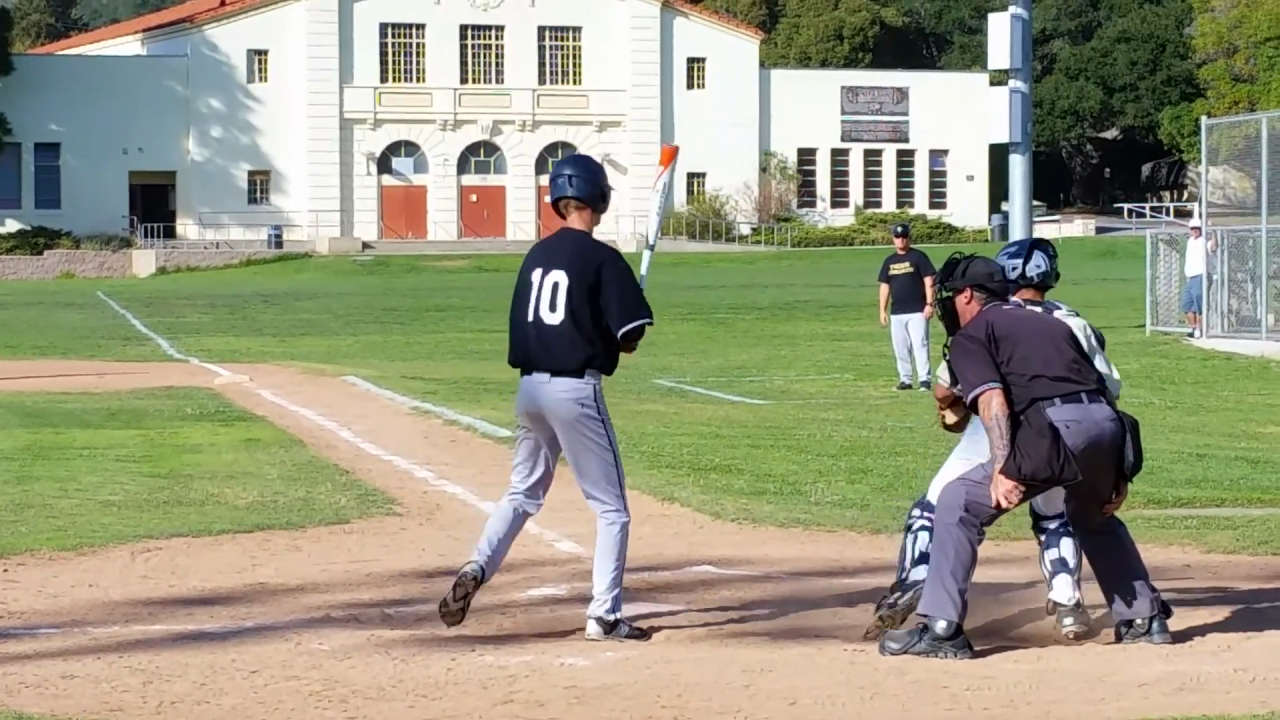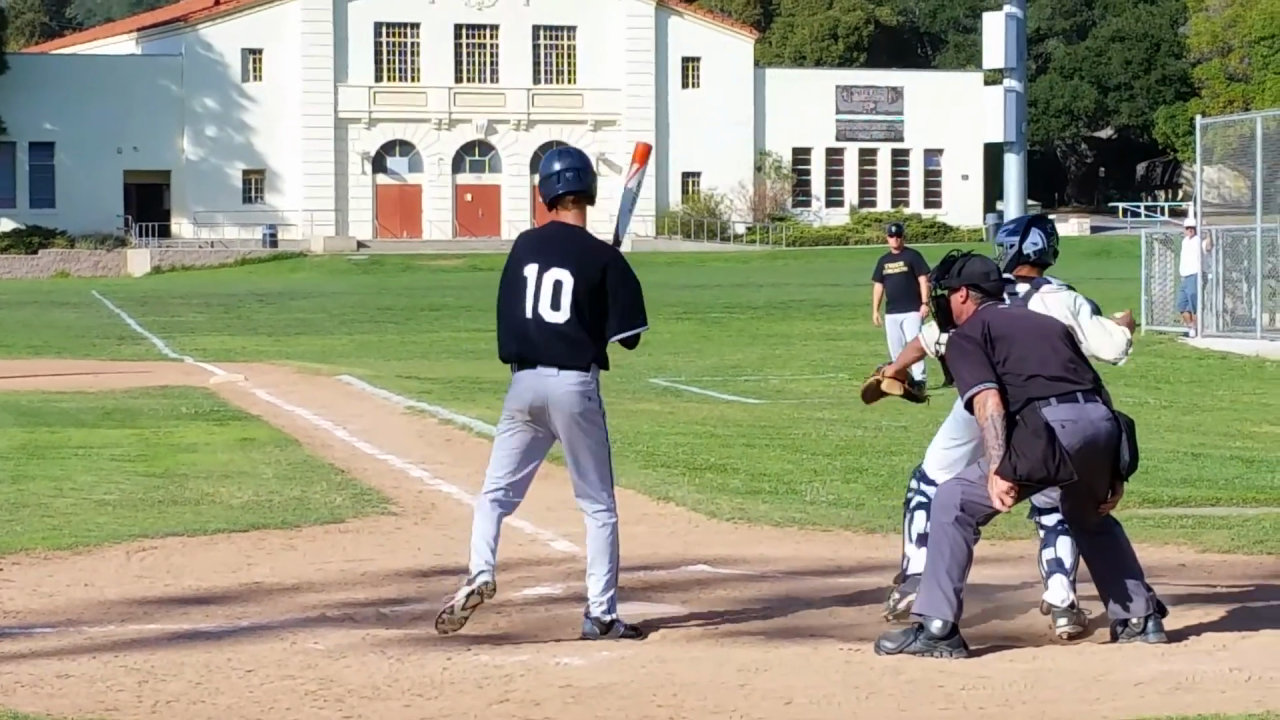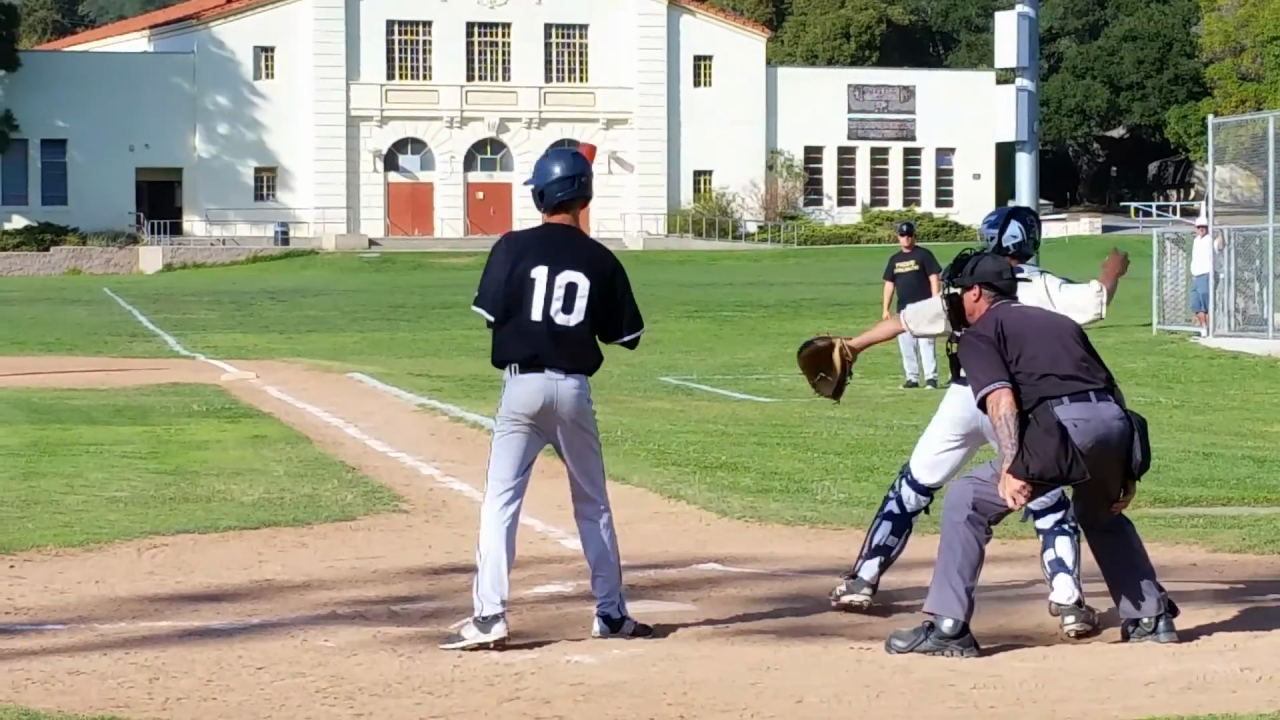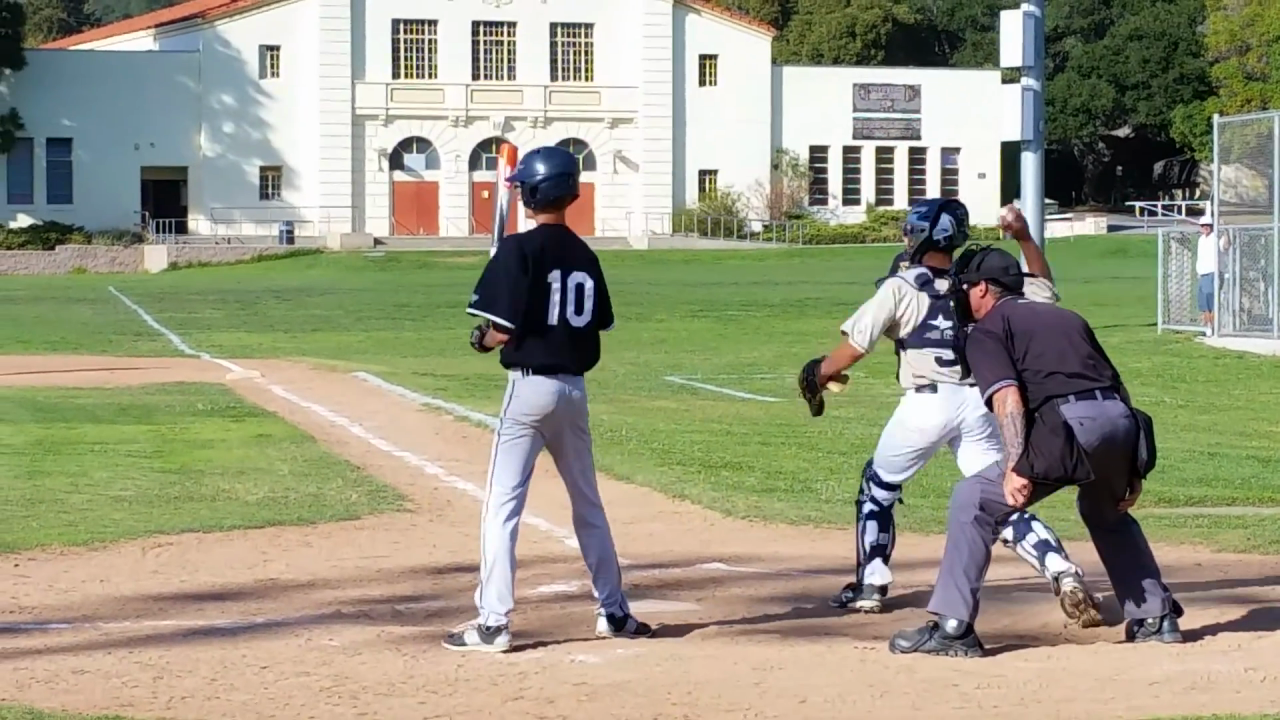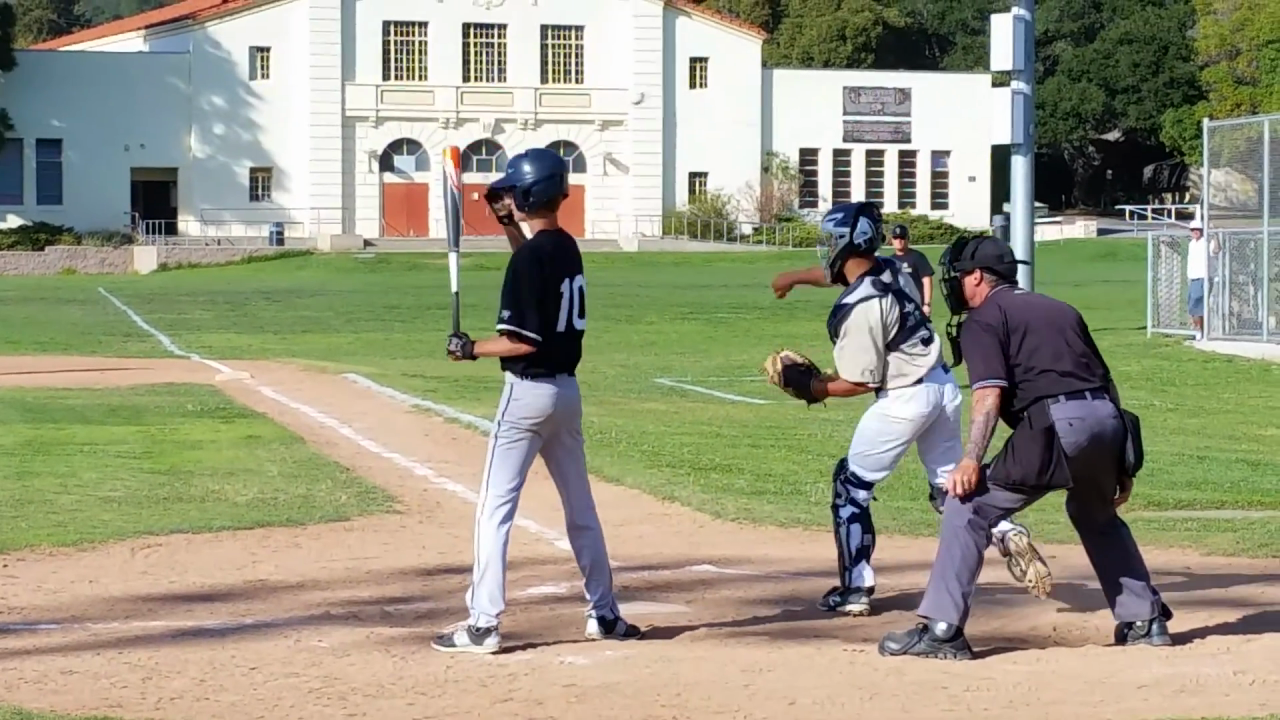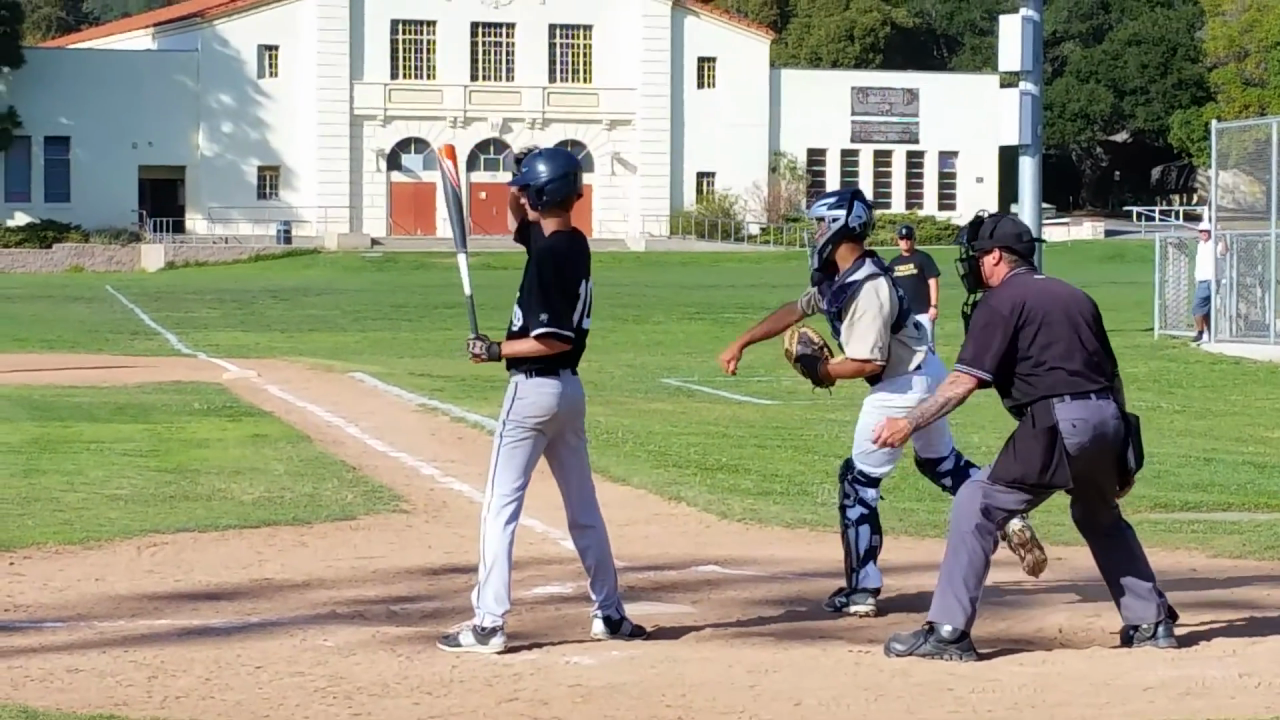
dt=0.2s
person 1, frame 1
left shoulder: (538, 252)
right shoulder: (603, 258)
right elbow: (630, 332)
right wrist: (618, 340)
left hip: (532, 388)
right hip: (576, 391)
left knee: (522, 495)
right knee: (611, 510)
left ankle: (478, 566)
right ankle: (605, 616)
person 1, frame 2
left shoulder: (524, 245)
right shoulder: (603, 256)
left elbow: (511, 314)
right elbow: (627, 336)
left hip: (525, 382)
right hip: (576, 385)
left knee: (497, 491)
right knee: (598, 506)
left ankle: (480, 571)
right ankle: (601, 616)
person 1, frame 3
left shoulder: (512, 246)
right shoulder: (602, 260)
left elbow: (491, 317)
right elbow: (625, 336)
left hip: (523, 386)
right hip: (573, 389)
left knee: (500, 502)
right knee: (593, 507)
left ankle: (489, 614)
right ankle: (610, 614)
person 1, frame 4
left shoulder: (518, 249)
right shoulder: (585, 255)
left elbow: (501, 329)
left wrist: (481, 338)
left hip: (529, 388)
right hip: (573, 389)
left knee: (503, 508)
right knee: (588, 507)
left ankle: (493, 623)
right ankle: (613, 612)
person 1, frame 5
left shoulder: (531, 255)
right shoulder: (567, 247)
left elbow: (525, 341)
left wrist: (471, 349)
right wrist: (507, 221)
left hip: (528, 392)
right hip: (566, 391)
left knee: (496, 509)
right knee: (580, 508)
left ankle: (483, 624)
right ankle: (603, 614)
person 1, frame 6
left shoulder: (549, 255)
right shoulder: (574, 243)
left elbow: (556, 340)
right elbow: (528, 227)
left wrist: (495, 350)
right wrist: (520, 203)
left hip: (533, 390)
right hip: (569, 389)
left knee: (501, 508)
right knee: (583, 507)
left ankle: (489, 623)
right ankle: (609, 614)
person 2, frame 1
left shoulder: (971, 334)
right shoulder: (1052, 322)
left elbow: (992, 400)
left wrist: (1003, 469)
right wrist: (1116, 471)
left hip: (1056, 429)
right hip: (1107, 424)
left knee: (960, 503)
right knee: (1094, 517)
left ankle: (941, 629)
right ankle: (1144, 618)
person 2, frame 2
left shoulder: (966, 334)
right shoulder: (1048, 321)
left elbow: (988, 401)
left wrist: (997, 469)
right wrist: (1112, 471)
left hip: (1051, 428)
right hip: (1102, 425)
left knee: (955, 502)
right knee: (1090, 516)
left ankle: (937, 628)
right ankle: (1140, 618)
person 2, frame 3
left shoulder: (979, 333)
right shoulder: (1060, 320)
left elbow: (1001, 400)
left wrist: (1010, 468)
right wrist: (1124, 468)
left hip: (1064, 428)
right hip: (1114, 424)
left knee: (966, 501)
right knee: (1102, 515)
left ankle: (949, 628)
right ankle: (1151, 616)
person 2, frame 4
left shoulder: (987, 329)
right shoulder: (1066, 315)
left elbow: (1008, 397)
left wrist: (1015, 467)
right wrist: (1130, 467)
left hip: (1069, 424)
right hip: (1119, 420)
left knee: (973, 501)
right knee: (1108, 514)
left ankle: (954, 626)
right ankle: (1156, 616)
person 2, frame 5
left shoulder: (982, 318)
right shoulder: (1060, 308)
left elbow: (988, 393)
left wrist: (971, 460)
right wrist: (1120, 464)
left hip: (1056, 426)
right hip: (1107, 420)
left knee: (966, 507)
right knee: (1097, 517)
left ankle: (942, 631)
right ankle: (1146, 620)
person 2, frame 6
left shoulder: (998, 302)
right shoulder: (1076, 296)
left elbow: (965, 380)
right elbow: (1112, 376)
left wrist: (910, 423)
right wrist: (1121, 456)
left hip: (1058, 424)
right hip: (1107, 418)
left knee: (975, 506)
right knee: (1101, 519)
left ankle: (948, 632)
right ankle: (1152, 622)
person 3, frame 1
right shoulder: (1073, 323)
left elbow: (943, 391)
right elbow: (1109, 388)
left wrist: (949, 407)
left knee: (930, 513)
right knee: (1053, 519)
left ankle: (912, 586)
right ankle: (1067, 606)
person 3, frame 2
right shoulder: (1065, 299)
left elbow: (928, 342)
right elbow: (1114, 346)
left wrist: (893, 371)
right wrist: (1125, 325)
left knee: (927, 487)
right knee: (1052, 511)
left ankle: (915, 578)
right ankle: (1062, 606)
person 3, frame 3
right shoulder: (1041, 286)
left elbow: (904, 321)
right elbow: (1095, 300)
left wrist: (851, 344)
right wrist: (1114, 268)
left hip: (964, 401)
left knee: (911, 491)
right knee: (1050, 508)
left ankle: (863, 581)
right ankle: (1068, 604)
person 3, frame 4
left shoulder: (899, 286)
left elbow: (852, 348)
right elbow: (1041, 286)
left wrist: (819, 375)
left hip: (926, 406)
right hip: (978, 402)
left knee: (878, 486)
left ankle: (870, 587)
right ankle: (1064, 577)
person 3, frame 5
left shoulder: (858, 310)
right shoulder: (887, 269)
left elbow: (858, 383)
right elbow: (835, 274)
left wrist: (815, 389)
right wrist: (798, 275)
left hip: (905, 401)
right hip: (942, 387)
left knee: (851, 486)
left ankle: (855, 591)
right ankle: (1006, 535)
person 3, frame 6
left shoulder: (867, 286)
right shoulder: (836, 276)
left elbow: (867, 363)
right elbow: (797, 308)
left wrist: (819, 369)
right wrist: (743, 342)
left hip: (900, 388)
right hip: (926, 373)
left knee: (859, 484)
right knee: (942, 462)
left ankle: (863, 592)
right ankle: (1007, 520)
